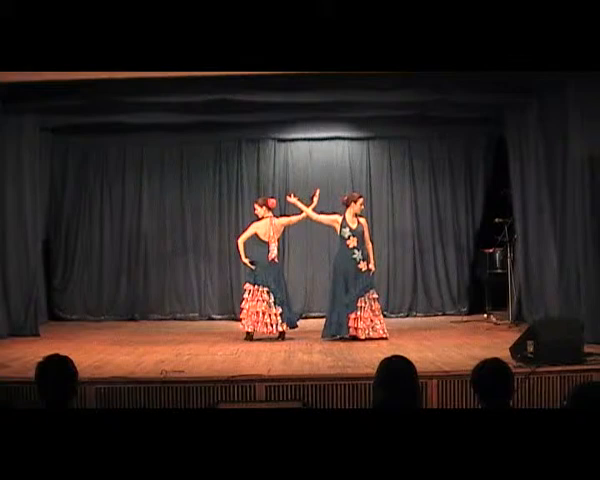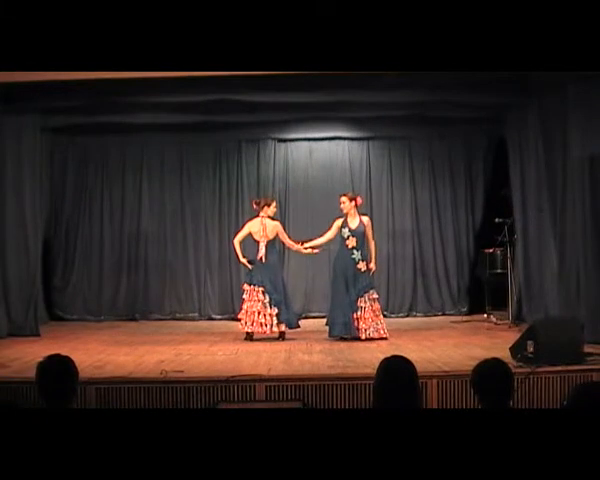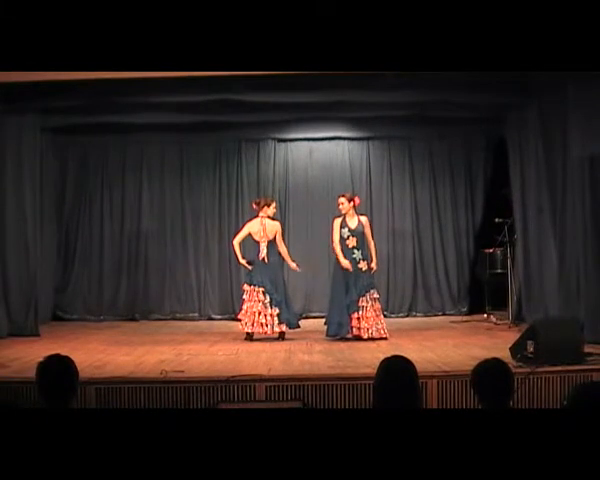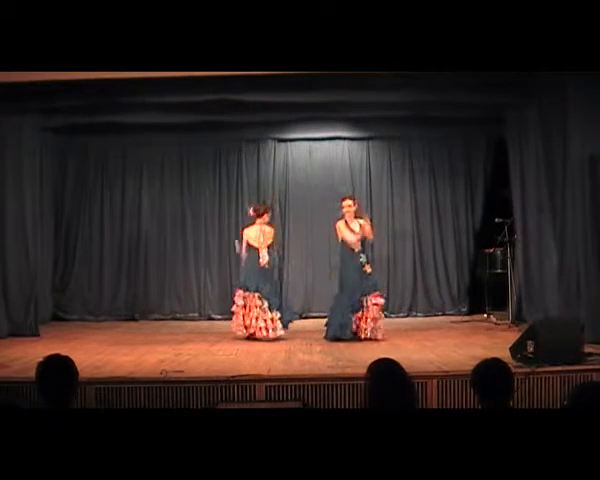
dt=1s
person 1, frame 1
left shoulder: (362, 221)
right shoulder: (337, 219)
left elbow: (368, 243)
right elbow: (315, 216)
left wrist: (371, 262)
right wrist: (297, 202)
left hip: (361, 264)
right hip: (344, 263)
left knee: (363, 296)
right knee: (344, 296)
left ankle: (363, 330)
right ankle: (345, 330)
person 1, frame 2
left shoulder: (365, 220)
right shoulder: (340, 222)
left elbow: (371, 242)
right elbow: (325, 238)
left wrist: (373, 261)
right wrist: (304, 245)
left hip: (360, 264)
right hip: (343, 263)
left knee: (363, 296)
right knee: (344, 296)
left ankle: (364, 331)
right ankle: (345, 331)
person 1, frame 3
left shoulder: (363, 220)
right shoulder: (338, 221)
left elbow: (370, 241)
right elbow: (335, 242)
left wrist: (374, 260)
right wrist: (341, 259)
left hip: (361, 263)
right hip: (345, 262)
left knee: (364, 295)
right knee: (344, 295)
left ankle: (364, 331)
right ankle: (345, 331)
person 1, frame 4
left shoulder: (361, 222)
right shoulder: (340, 224)
left elbow: (370, 237)
right elbow: (351, 240)
left wrist: (367, 228)
right wrist: (362, 233)
left hip: (363, 264)
right hip: (349, 264)
left knee: (369, 298)
right knee: (349, 297)
left ankle: (364, 331)
right ankle: (343, 331)
person 2, frame 1
left shoulder: (257, 225)
right shoulder: (281, 222)
left elbow: (240, 240)
right elbow: (302, 216)
left wrist: (243, 257)
right wrist: (314, 204)
left hip: (258, 266)
right hip: (274, 266)
left knee: (254, 299)
right knee: (277, 297)
left ankle: (250, 332)
right ankle: (281, 331)
person 2, frame 2
left shoulder: (251, 224)
right shoulder: (276, 225)
left elbow: (236, 240)
right elbow: (288, 243)
left wrist: (241, 258)
right wrist: (304, 250)
left hip: (257, 265)
right hip: (272, 264)
left knee: (254, 297)
right knee: (277, 296)
left ankle: (250, 332)
right ankle: (281, 331)
person 2, frame 3
left shoulder: (251, 224)
right shoulder: (275, 225)
left elbow: (235, 241)
right elbow: (281, 247)
left wrist: (241, 259)
right wrist: (290, 262)
left hip: (257, 265)
right hip: (273, 264)
left knee: (254, 297)
right knee: (276, 295)
left ankle: (250, 332)
right ankle: (281, 331)
person 2, frame 4
left shoulder: (247, 232)
right shoulder: (271, 231)
left elbow: (244, 251)
left wrist: (245, 264)
left hip: (251, 270)
right hip: (267, 270)
left knee: (250, 299)
right knee: (271, 298)
left ankle: (252, 330)
right ankle: (275, 329)
